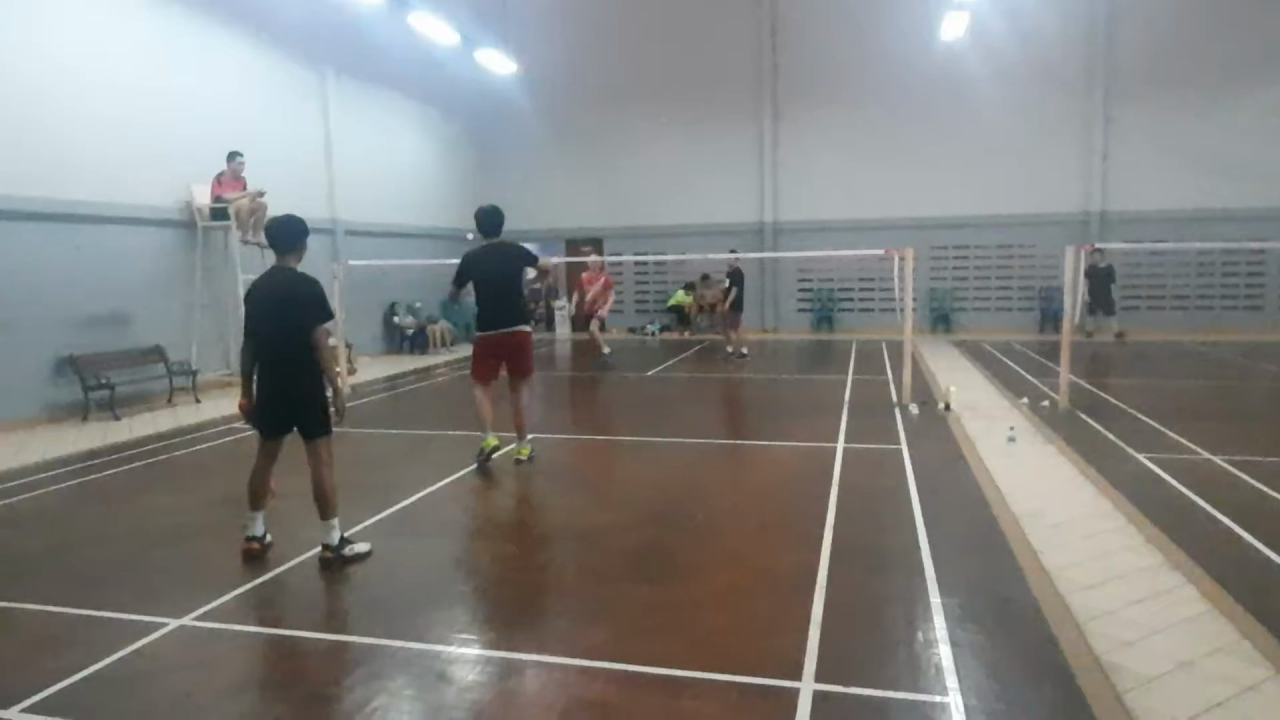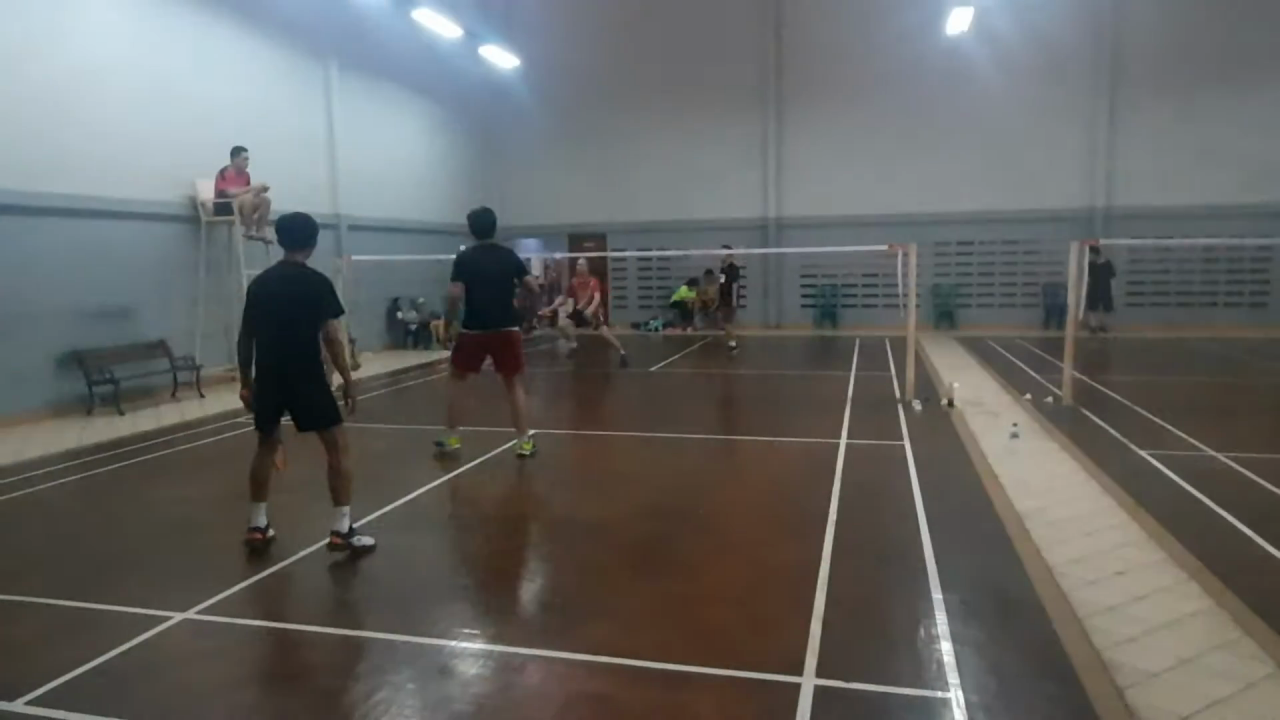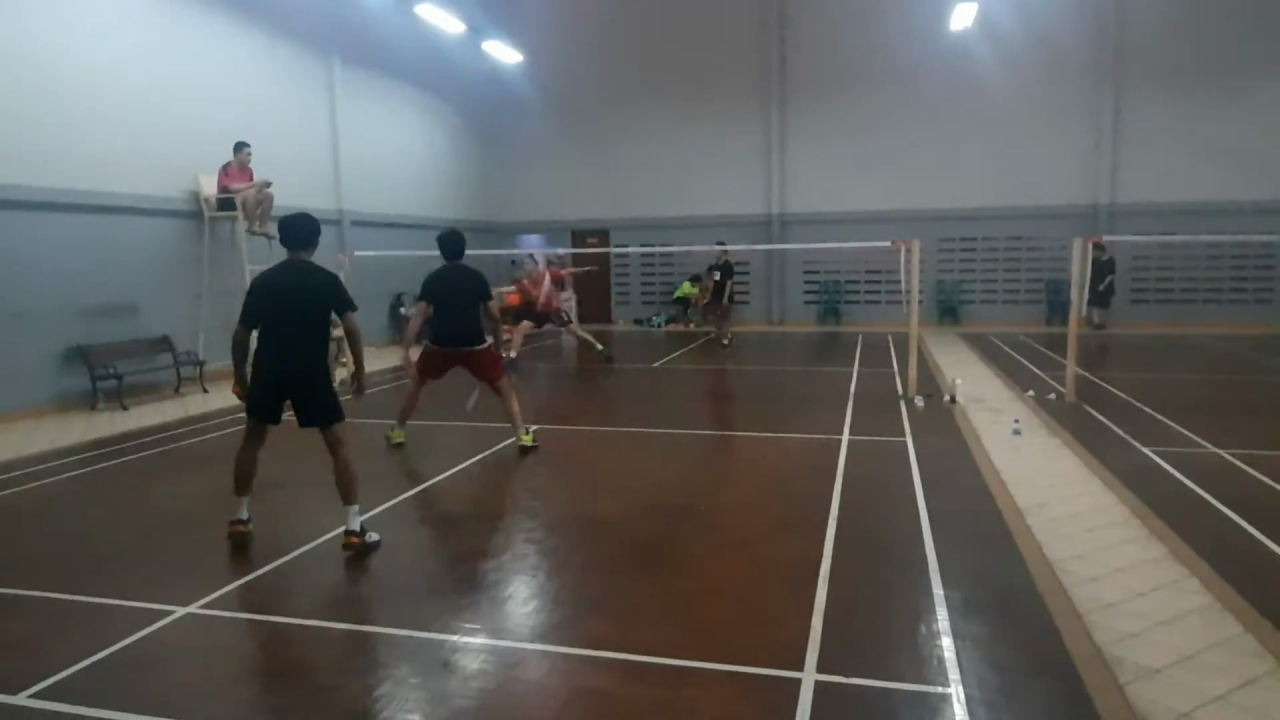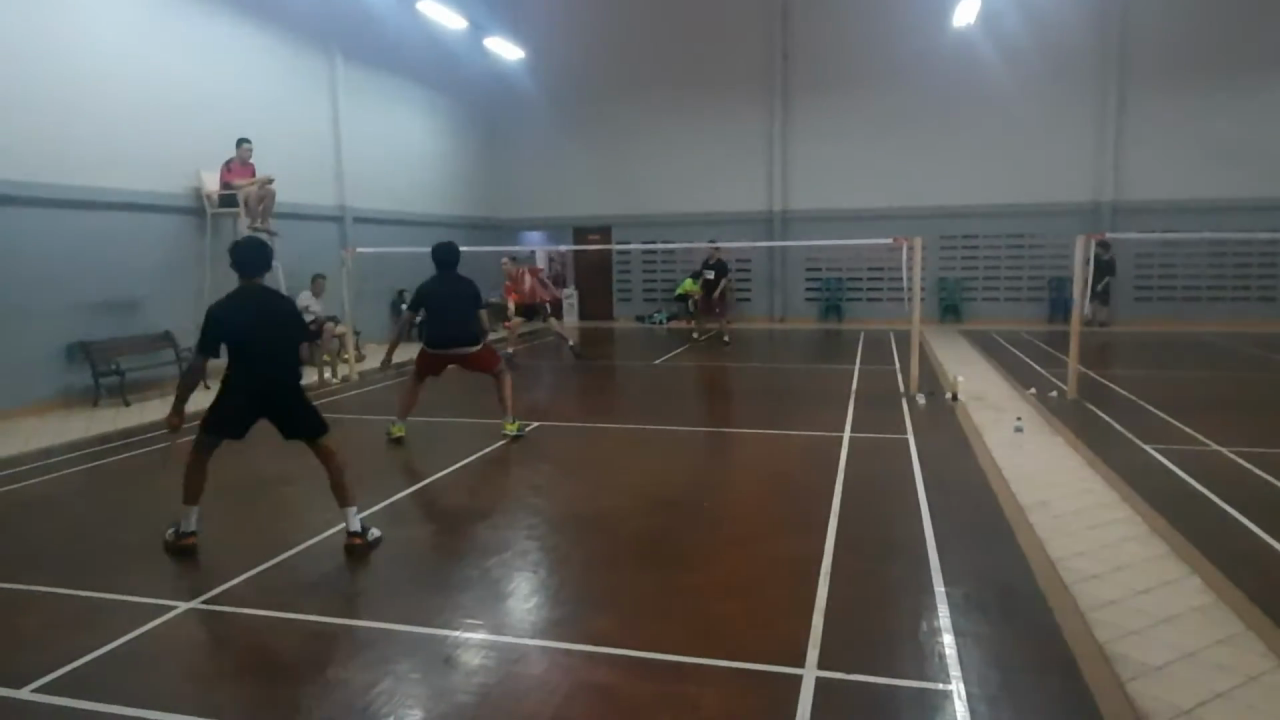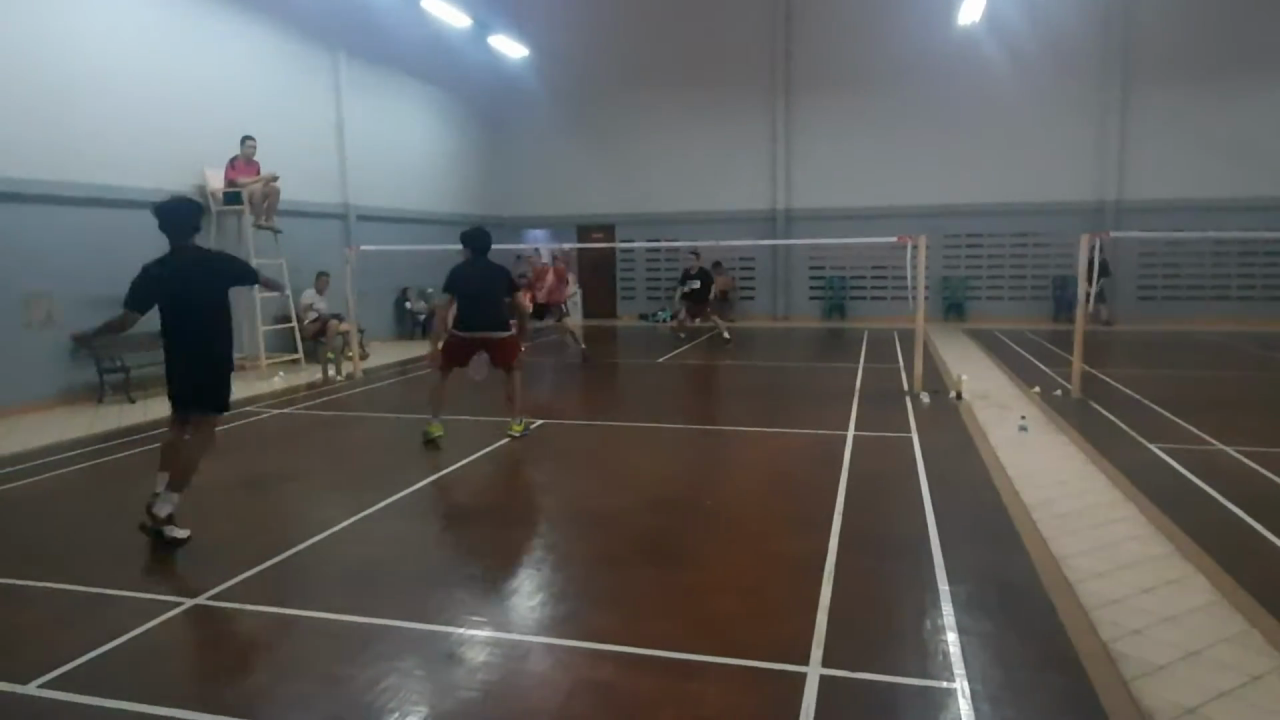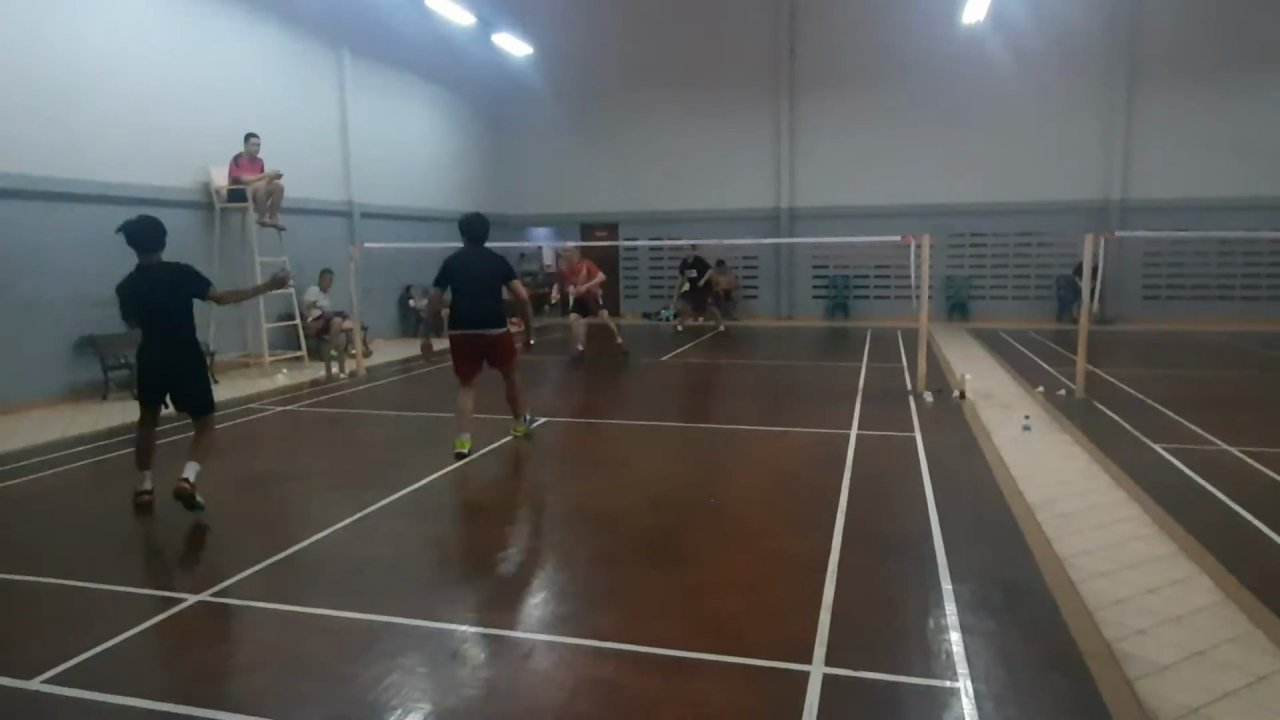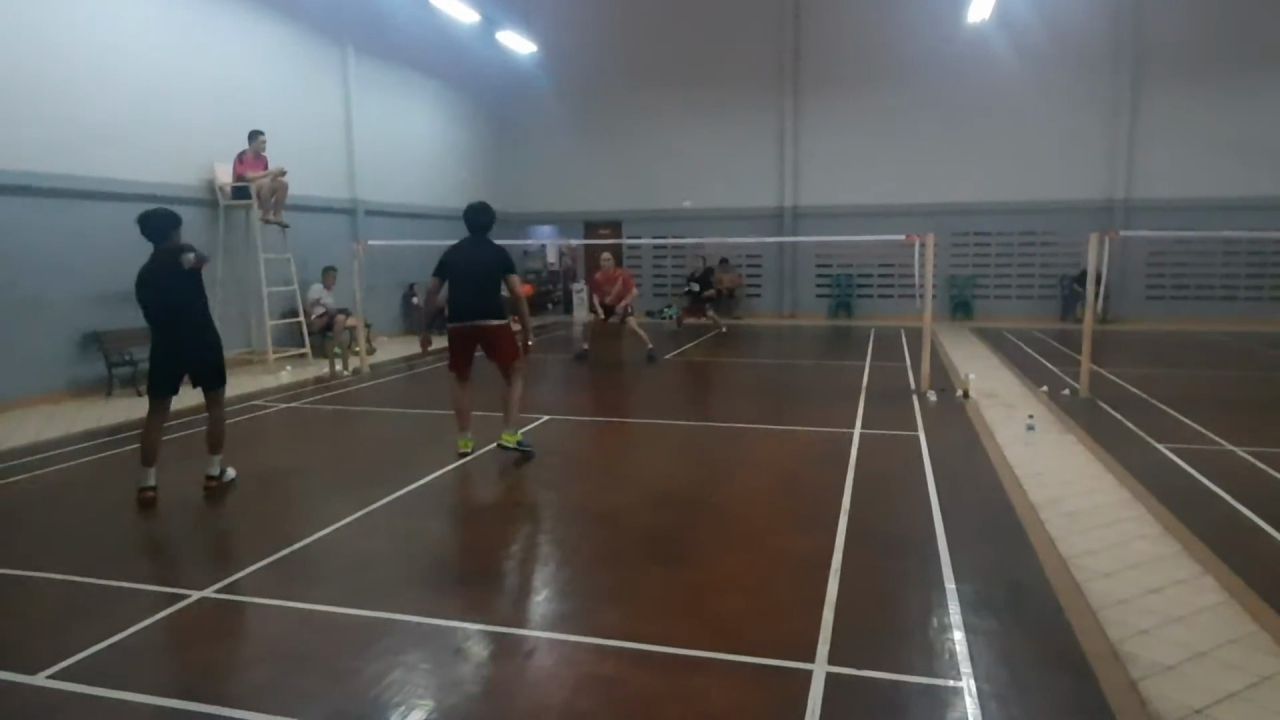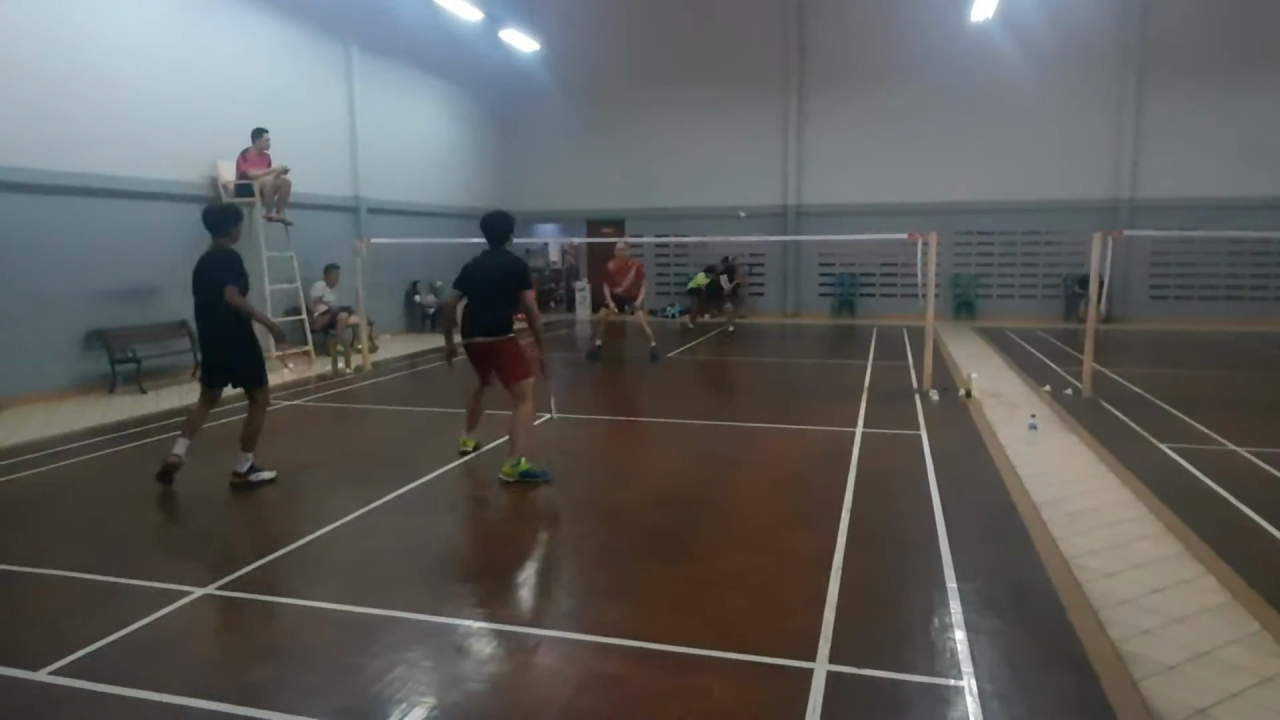
dt=0.3s
person 1, frame 1
left shoulder: (255, 289)
right shoulder: (307, 286)
left elbow: (248, 347)
right elbow: (320, 343)
left wrist: (247, 393)
right wrist: (336, 388)
left hip: (269, 386)
right hip: (304, 384)
left knee: (265, 456)
right knee: (321, 459)
left ankle: (255, 535)
right ankle: (332, 542)
person 1, frame 2
left shoulder: (259, 283)
right shoulder: (316, 282)
left elbow: (245, 338)
right elbow: (331, 336)
left wrist: (246, 383)
right wrist: (348, 380)
left hip: (268, 379)
right hip: (306, 377)
left knee: (266, 447)
right knee: (337, 447)
left ankle: (257, 526)
right ankle: (342, 530)
person 1, frame 3
left shoulder: (262, 282)
right shoulder: (327, 280)
left elbow: (241, 336)
right elbow: (352, 327)
left wrist: (240, 376)
right wrist: (359, 367)
left hip: (267, 374)
right hip: (312, 374)
left knee: (251, 441)
right knee: (339, 448)
left ankle: (241, 520)
right ankle: (354, 530)
person 1, frame 4
left shoulder: (221, 310)
right shoulder: (285, 305)
left elbow: (198, 364)
right elbow: (302, 354)
left wrist: (177, 409)
left hip: (239, 391)
right hip: (284, 389)
left knee: (200, 452)
right knee: (329, 455)
left ankle: (186, 530)
right ankle: (355, 530)
person 1, frame 5
left shoulder: (154, 272)
right shoulder: (219, 263)
left elbow: (125, 322)
right elbow: (265, 282)
left wrist: (87, 336)
right wrist: (278, 284)
left hip: (179, 360)
right hip: (214, 360)
left knee: (180, 426)
right knee: (202, 433)
left ankle: (162, 495)
right ankle: (161, 513)
person 1, frame 6
left shoulder: (127, 288)
right shoulder: (179, 273)
right elbow: (220, 298)
right wrist: (269, 286)
left hip: (150, 364)
right hip: (187, 362)
left knee: (147, 423)
right knee: (204, 429)
left ankle: (144, 489)
right ankle: (187, 479)
person 1, frame 7
left shoulder: (144, 274)
right shoulder: (180, 253)
right elbow: (189, 260)
right wrist: (196, 259)
left hip: (165, 347)
right hip: (201, 341)
left knee: (156, 415)
right knee: (215, 404)
left ankle: (148, 484)
right ankle: (214, 473)
person 1, frame 8
left shoulder: (202, 262)
right shoulder: (230, 258)
right elbow: (232, 297)
right wrist: (268, 323)
left hip: (210, 341)
right hip: (237, 339)
left knee: (207, 400)
right knee: (259, 401)
left ankle: (176, 455)
right ankle: (243, 469)
person 2, frame 1
left shoulder: (471, 259)
right shoulder: (517, 251)
left elbow: (452, 296)
right elbow: (546, 269)
right wrist: (537, 272)
left hip: (487, 332)
right hip: (518, 329)
left knee: (482, 388)
right knee: (518, 387)
left ankle: (489, 437)
right ankle: (523, 446)
person 2, frame 2
left shoulder: (464, 258)
right shoulder: (509, 255)
left elbow: (455, 296)
right elbow: (533, 289)
left hip: (473, 330)
right hip: (507, 328)
left knee: (456, 379)
right knee: (514, 384)
left ankle: (451, 437)
right ankle: (524, 441)
person 2, frame 3
left shoulder: (432, 279)
right shoulder: (477, 277)
left elbow: (418, 316)
right elbow: (494, 315)
left wrist: (405, 351)
right wrist: (496, 344)
left hip: (440, 346)
right hip: (475, 345)
left knee: (418, 382)
right knee: (503, 387)
left ankle: (398, 431)
right ankle: (522, 434)
person 2, frame 4
left shoulder: (425, 288)
right shoulder: (470, 285)
left elbow: (404, 323)
right elbow: (485, 326)
left wrist: (389, 353)
right wrist: (478, 347)
left hip: (435, 348)
right hip: (470, 346)
left knee: (415, 379)
right knee: (501, 372)
left ankle: (398, 426)
right ankle: (509, 423)
person 2, frame 5
left shoulder: (458, 271)
right shoulder: (502, 272)
left elbow: (443, 308)
right elbow: (522, 310)
left wrist: (435, 344)
right wrist: (520, 339)
left hip: (464, 332)
right hip: (499, 332)
left knee: (442, 372)
right knee: (512, 370)
left ankle: (435, 425)
right ankle: (516, 423)
person 2, frame 6
left shoulder: (452, 262)
right shoulder: (499, 261)
left elbow: (434, 301)
right elbow: (523, 298)
left wrist: (427, 336)
right wrist: (529, 331)
left hip: (461, 331)
right hip: (495, 328)
left knee: (466, 384)
right knee: (510, 372)
left ankle: (463, 440)
right ankle: (520, 422)
person 2, frame 7
left shoulder: (451, 253)
right shoulder: (499, 253)
left elbow: (431, 292)
right elbow: (518, 295)
left wrist: (425, 329)
right wrist: (528, 333)
left hip: (458, 324)
right hip: (493, 322)
left knee: (462, 380)
right knee: (514, 375)
left ankle: (464, 440)
right ankle: (510, 435)
person 2, frame 8
left shoulder: (472, 266)
right shoulder: (516, 264)
left elbow: (448, 305)
right elbow: (531, 310)
left wrist: (449, 341)
right wrist: (541, 348)
left hip: (471, 337)
right hip: (499, 337)
left knee: (483, 382)
right knee: (525, 396)
left ankle: (468, 440)
right ankle: (515, 464)
